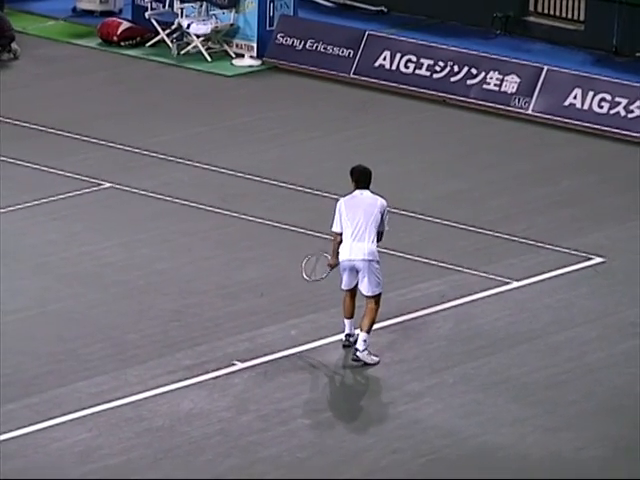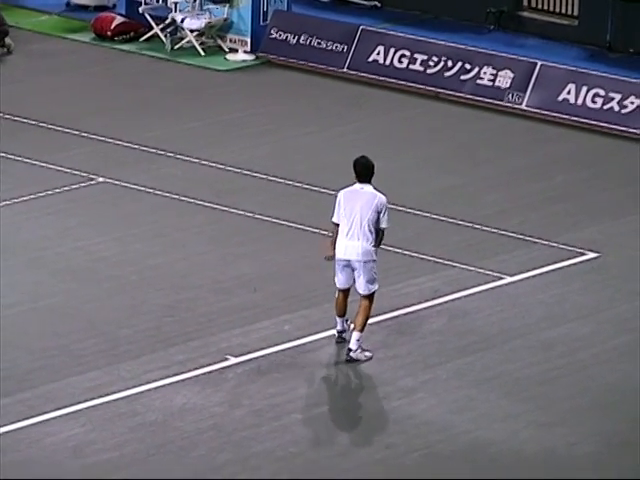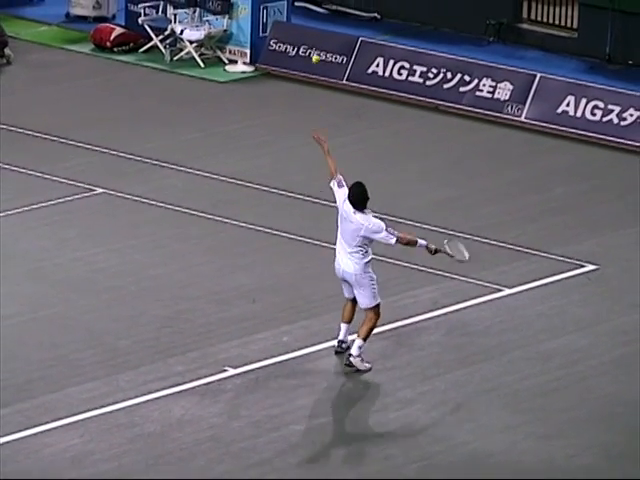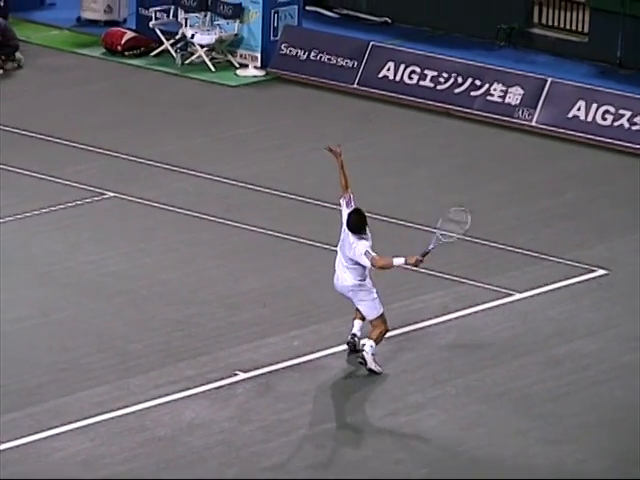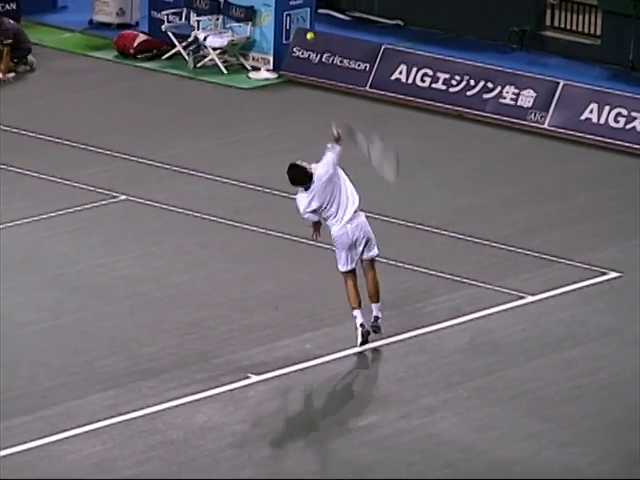
dt=0.4s
person 1, frame 1
left shoulder: (343, 203)
right shoulder: (380, 203)
left elbow: (337, 237)
left wrist: (334, 257)
left hip: (346, 255)
right hip: (368, 256)
left knee: (349, 292)
right knee: (373, 302)
left ankle: (348, 335)
right ankle: (361, 347)
person 1, frame 2
left shoulder: (343, 194)
right shoulder: (380, 200)
right elbow: (380, 233)
left wrist: (332, 248)
right wrist: (372, 248)
left hip: (343, 251)
right hip: (364, 254)
left knee: (342, 292)
right knee: (366, 300)
left ankle: (341, 331)
right ankle: (354, 347)
person 1, frame 3
left shoulder: (344, 203)
right shoulder: (371, 225)
left elbow: (334, 175)
right elbow: (400, 239)
left wrist: (325, 148)
right wrist: (426, 245)
left hip: (340, 265)
right hip: (359, 270)
left knee: (351, 300)
right knee: (372, 314)
left ankle: (342, 341)
right ankle: (355, 354)
person 1, frame 4
left shoulder: (348, 218)
right shoulder: (360, 246)
left elbow: (345, 190)
right elbow: (378, 263)
left wrist: (339, 161)
right wrist: (406, 261)
left hip: (339, 281)
right hip: (356, 286)
left knee: (363, 306)
right knee: (381, 326)
left ankle: (354, 335)
right ankle: (367, 350)
person 1, frame 5
left shoulder: (303, 201)
right shoulder: (323, 172)
left elbow: (315, 222)
right elbow: (332, 151)
left wrist: (316, 228)
left hip: (341, 234)
right hip: (359, 224)
left knee: (349, 279)
right knee: (369, 270)
left ankle: (360, 323)
right ankle: (376, 318)
